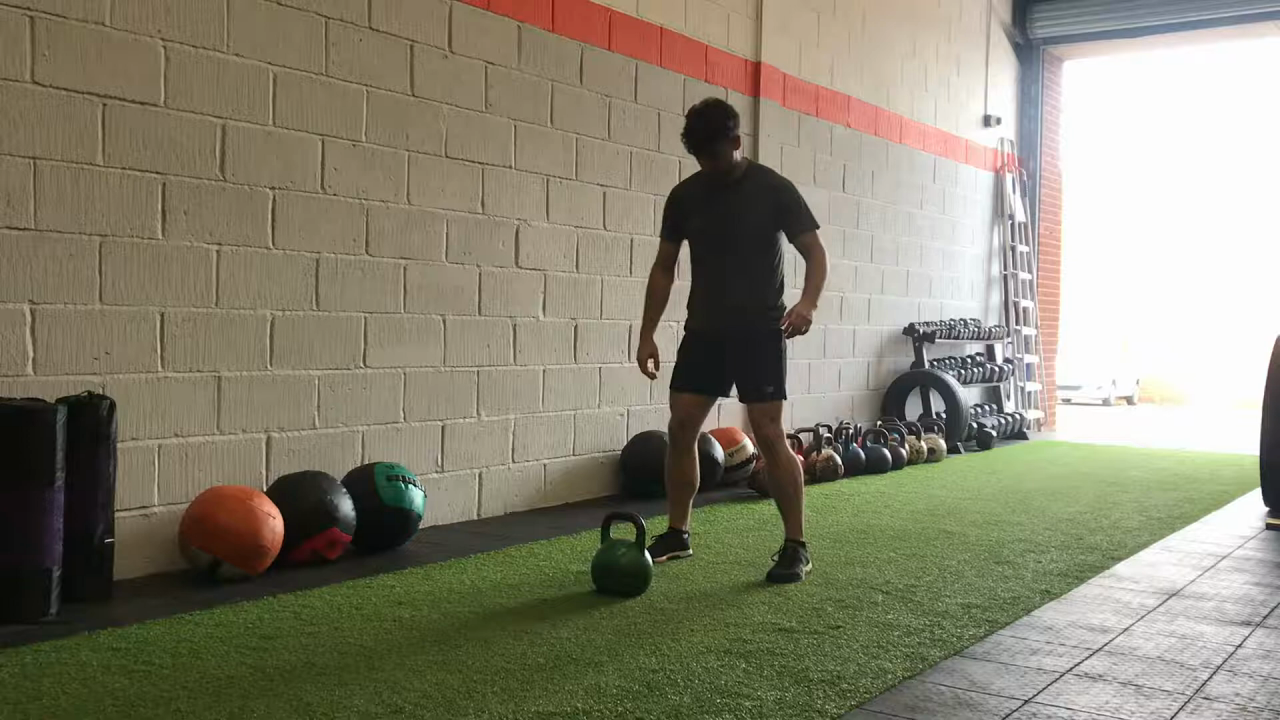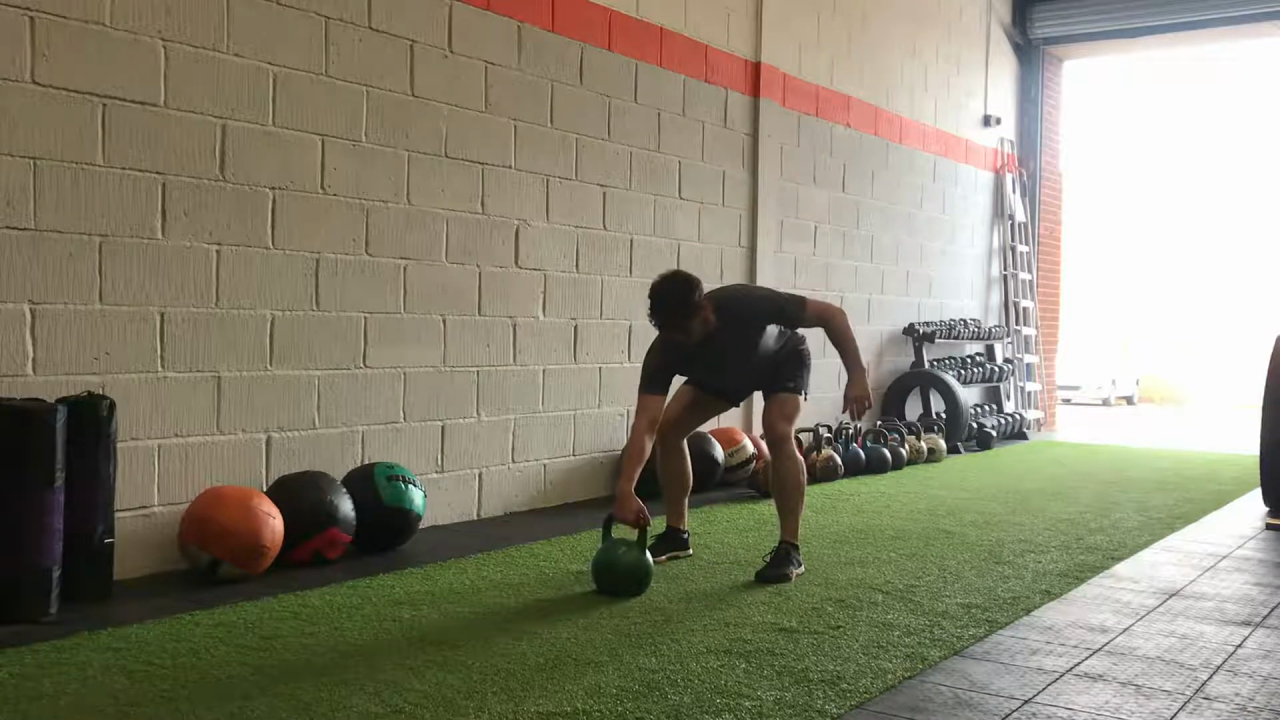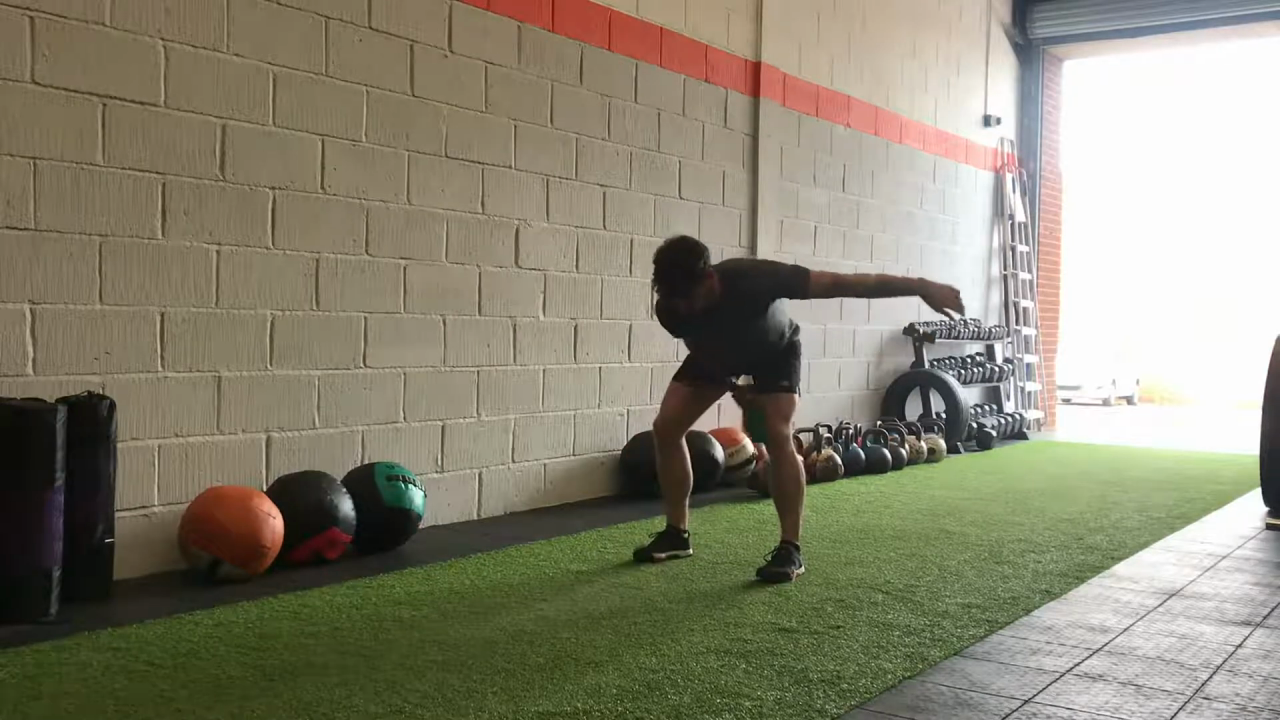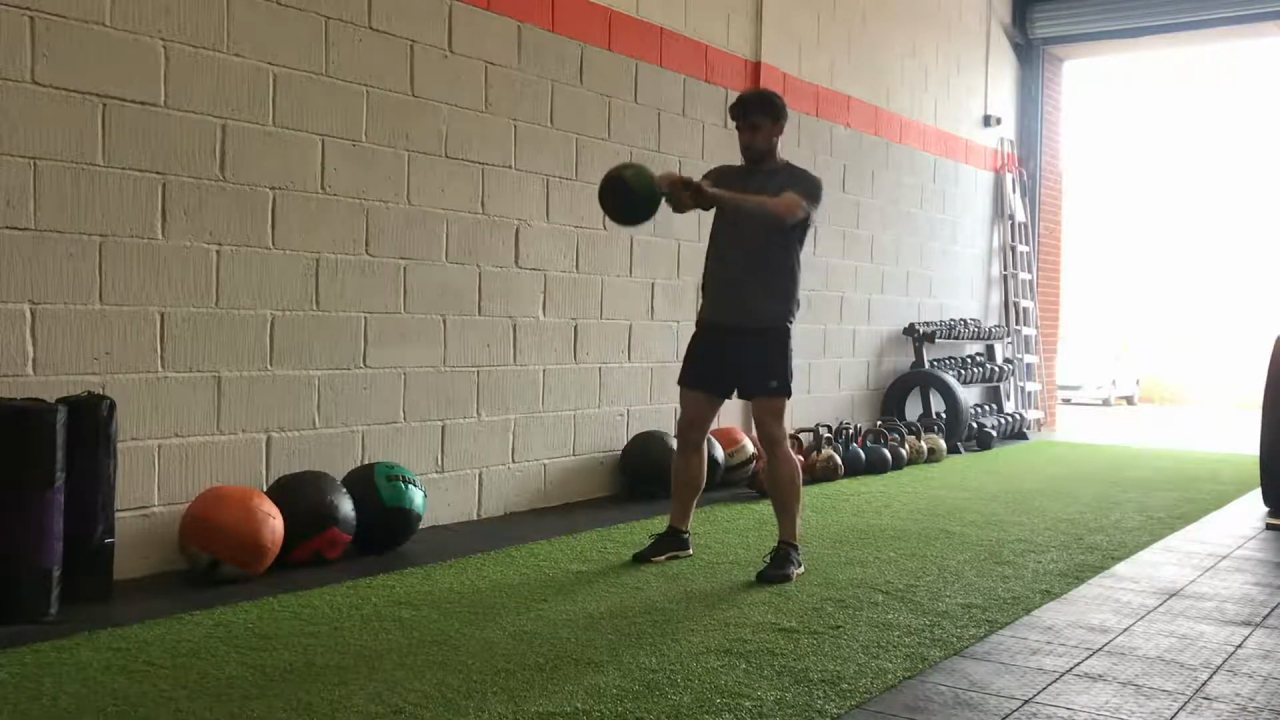
dt=1s
person 1, frame 1
left shoulder: (773, 188)
right shoulder: (684, 196)
left elbow: (814, 252)
right elbow: (664, 268)
left wrist: (808, 300)
right wrist: (646, 334)
left hip: (760, 330)
right hip: (704, 331)
left knee: (768, 434)
right knee: (681, 429)
left ankle: (796, 545)
right ankle: (677, 533)
person 1, frame 2
left shoulder: (746, 304)
right shoulder: (664, 352)
left elbow: (832, 314)
right elbow: (646, 425)
left wrist: (857, 375)
right wrist: (624, 490)
left hip: (783, 359)
right hip: (721, 374)
left knee: (778, 432)
right knee: (668, 430)
left ankle: (789, 550)
right ankle: (676, 534)
person 1, frame 3
left shoulder: (752, 278)
right shoulder: (669, 308)
left elbow: (841, 284)
right elbow: (700, 350)
left wrist: (920, 288)
left hip: (775, 351)
right hip: (717, 355)
left knee: (777, 435)
right knee: (666, 427)
left ankle: (790, 549)
right ankle: (676, 534)
person 1, frame 4
left shoulder: (803, 184)
right shoulder: (725, 176)
left elbow: (784, 211)
right elbow: (683, 203)
left wrist: (711, 193)
right wrist: (670, 183)
left hip: (766, 327)
right hip: (714, 323)
left knee: (771, 435)
right knee: (689, 430)
left ankle: (789, 548)
right ankle: (677, 533)
